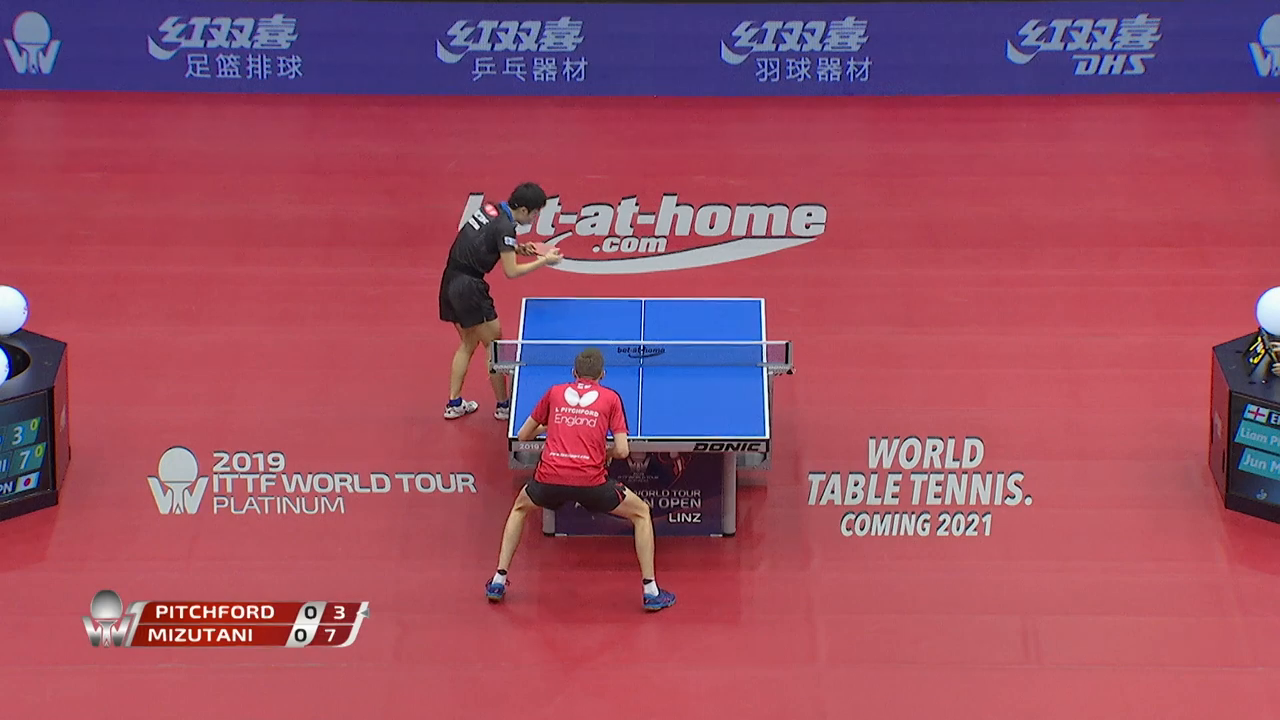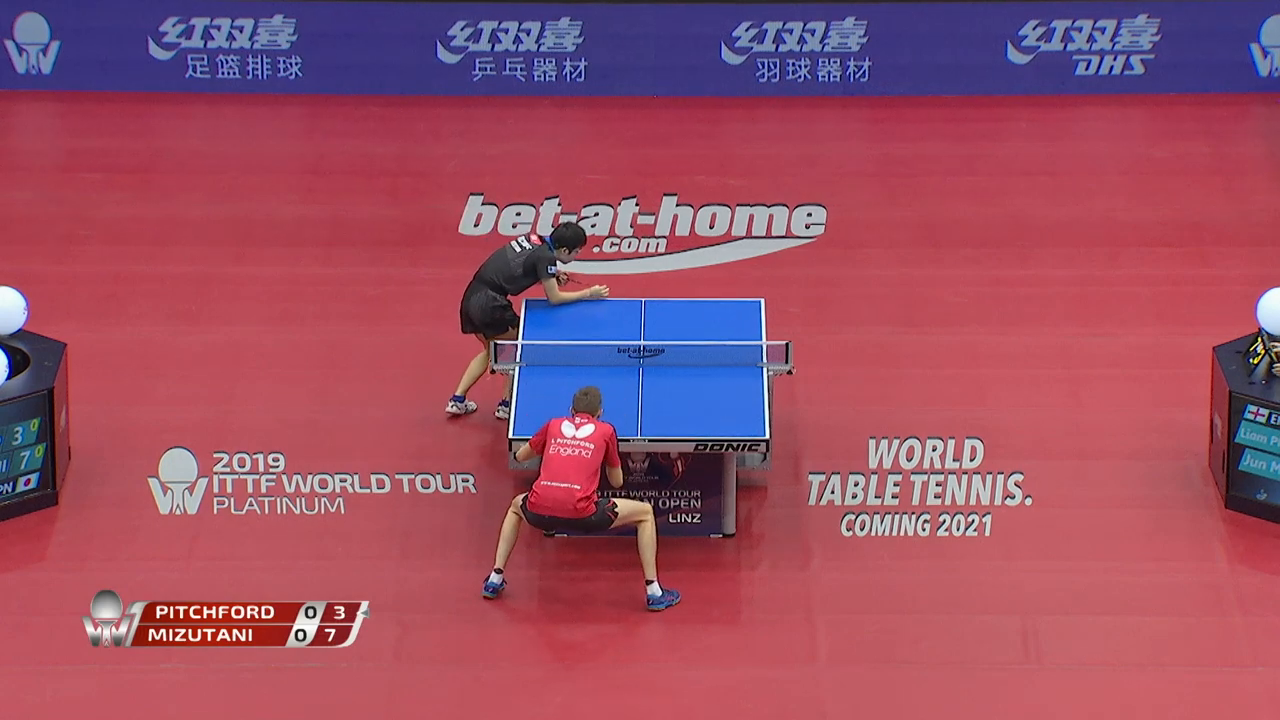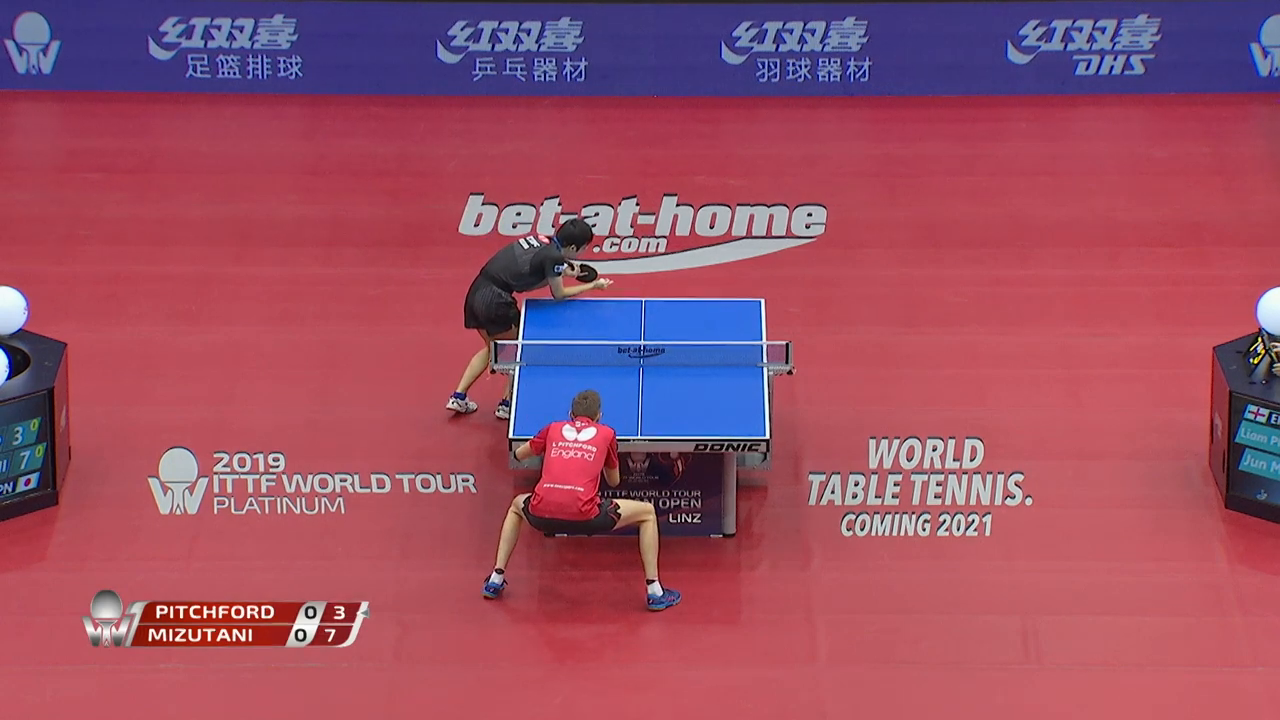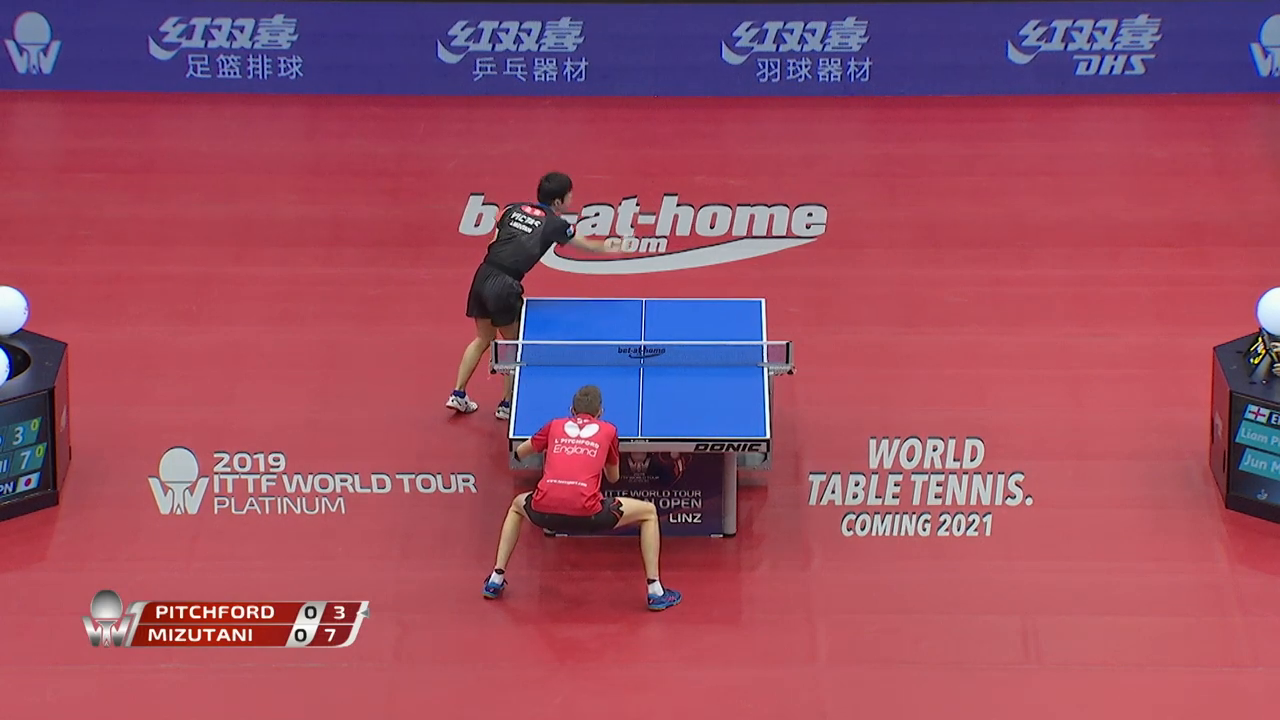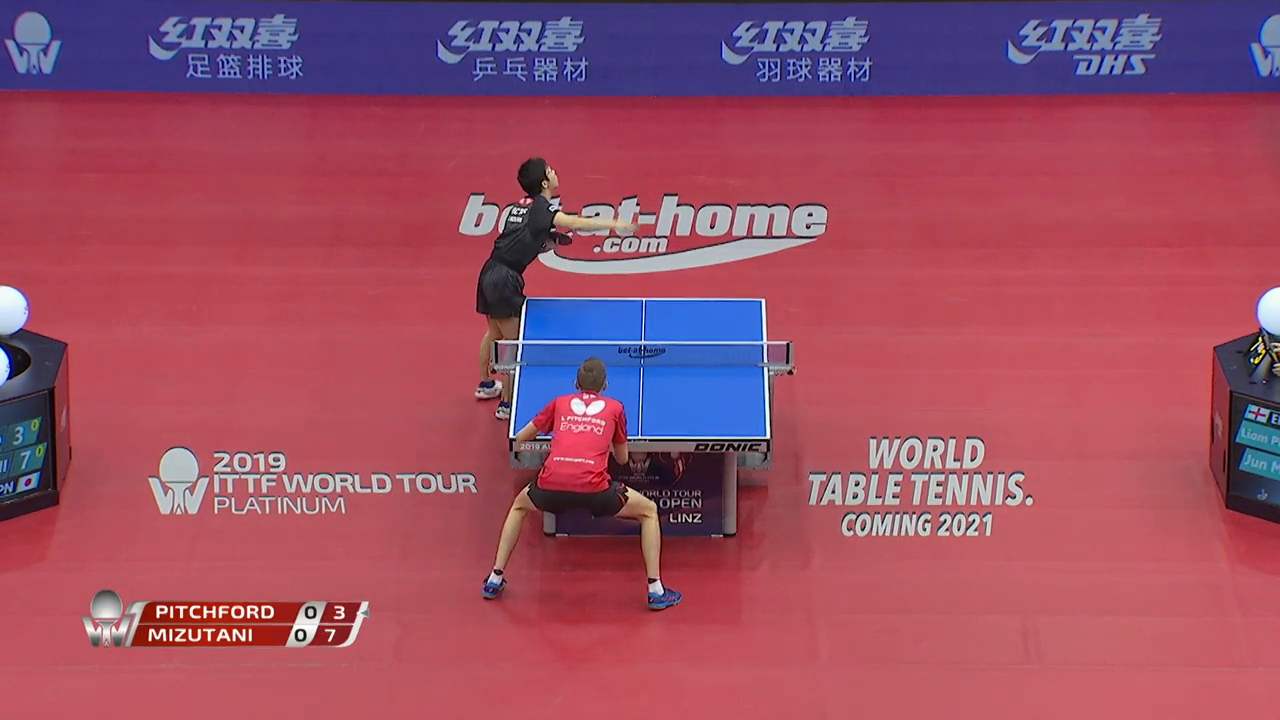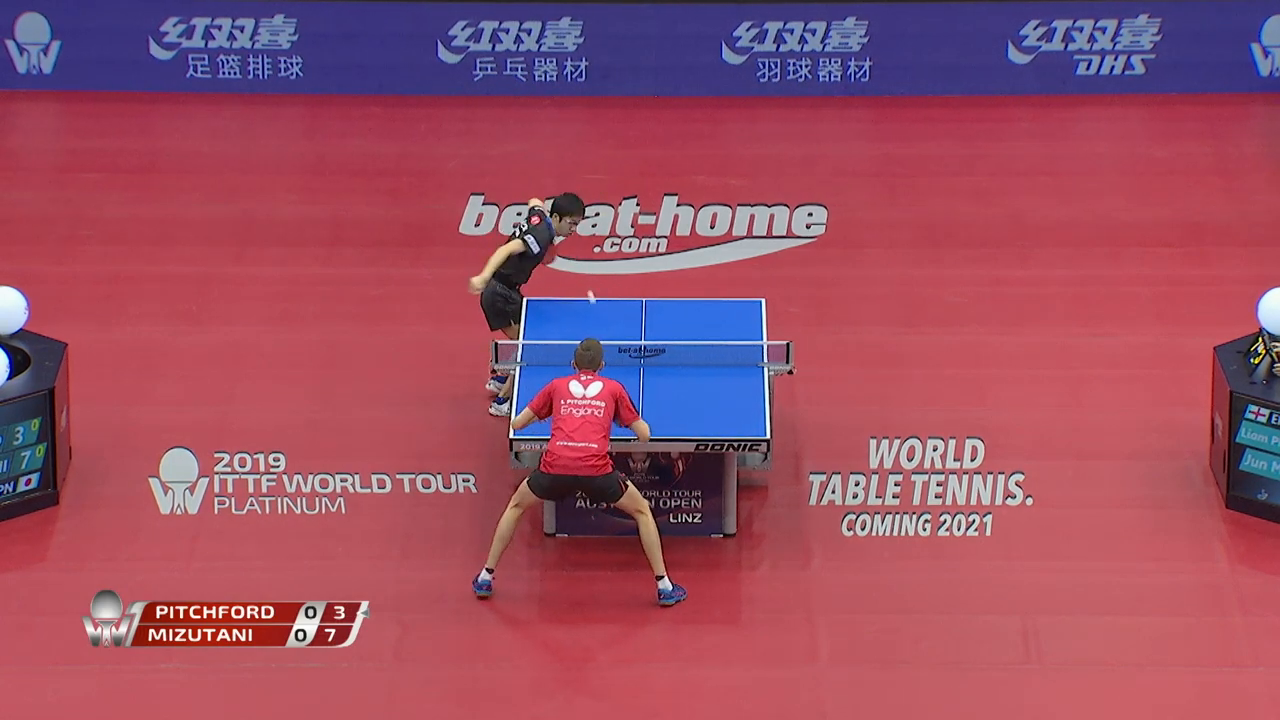
dt=0.7s
person 1, frame 1
left shoulder: (555, 392)
right shoulder: (610, 397)
left elbow: (523, 436)
right elbow: (622, 451)
left hip: (549, 479)
right hip: (589, 481)
left knee: (520, 507)
right knee: (641, 513)
left ankle: (499, 581)
right ankle: (650, 591)
person 1, frame 2
left shoulder: (553, 425)
right shoulder: (606, 431)
left elbow: (520, 456)
right elbow: (617, 482)
left hip: (540, 509)
right hip: (581, 512)
left knee: (516, 506)
right knee: (645, 514)
left ankle: (495, 579)
right ankle: (653, 592)
person 1, frame 3
left shoulder: (553, 428)
right shoulder: (606, 433)
left elbow: (519, 454)
right elbow: (614, 481)
left hip: (542, 513)
right hip: (583, 515)
left knee: (517, 505)
right knee: (647, 513)
left ankle: (496, 580)
right ankle: (655, 592)
person 1, frame 4
left shoulder: (555, 425)
right shoulder: (608, 430)
left elbow: (519, 452)
right elbow: (613, 477)
left hip: (545, 509)
right hip: (586, 512)
left knee: (517, 505)
right knee: (648, 513)
left ankle: (496, 579)
right ankle: (655, 591)
person 1, frame 5
left shoulder: (559, 403)
right shoulder: (615, 408)
left elbow: (520, 439)
right elbow: (622, 458)
left hip: (551, 485)
right hip: (593, 488)
left knee: (519, 506)
right knee: (649, 511)
left ankle: (495, 579)
right ankle: (655, 590)
person 1, frame 6
left shoulder: (557, 386)
right shoulder: (614, 388)
left elbow: (516, 424)
right elbow: (643, 434)
left wrist: (543, 414)
right wrist: (627, 418)
left hip: (555, 468)
right hip: (596, 471)
left knee: (516, 505)
right knee: (642, 511)
left ankle: (486, 577)
right ankle: (665, 587)
person 2, frame 1
left shoulder: (490, 209)
right shoulder: (505, 227)
right elbow: (511, 271)
left wrist: (517, 249)
right wrist: (543, 261)
left hip: (452, 282)
right hip: (469, 286)
left knee: (468, 344)
left ankle: (454, 403)
right ankle: (503, 405)
person 2, frame 2
left shoulder: (532, 240)
right shoulder: (545, 257)
right elbow: (554, 298)
left wrist: (552, 277)
right wrist: (589, 293)
left hip: (471, 297)
right hip: (490, 303)
left knee: (492, 351)
left ankle: (458, 400)
right ankle: (507, 404)
person 2, frame 3
left shoulder: (539, 241)
right shoulder: (553, 256)
right elbow: (559, 294)
left wrist: (560, 273)
right wrist: (593, 285)
left hip: (476, 292)
right hip: (495, 300)
left knee: (492, 348)
left ankle: (459, 397)
right ankle: (507, 404)
person 2, frame 4
left shoulder: (514, 210)
right shoulder: (555, 225)
left elbow: (495, 242)
right elbow: (586, 246)
right wrist: (608, 248)
left hip: (483, 277)
right hip: (504, 288)
left knee: (483, 340)
left ankle: (458, 396)
right ankle: (507, 405)
person 2, frame 5
left shoulder: (521, 207)
right shoulder: (542, 209)
right elbow: (573, 223)
left wrist: (543, 245)
right wrist: (613, 224)
left hip: (490, 272)
right hip: (505, 278)
left knee: (495, 333)
right knee: (513, 343)
left ankle: (486, 384)
right ankle: (507, 405)
person 2, frame 6
left shoulder: (537, 217)
right shoulder: (541, 235)
left elbow: (535, 202)
right elbow: (505, 250)
right wrist: (483, 277)
left hip: (504, 291)
right hip: (500, 294)
left ankle: (499, 379)
right ankle: (502, 402)
